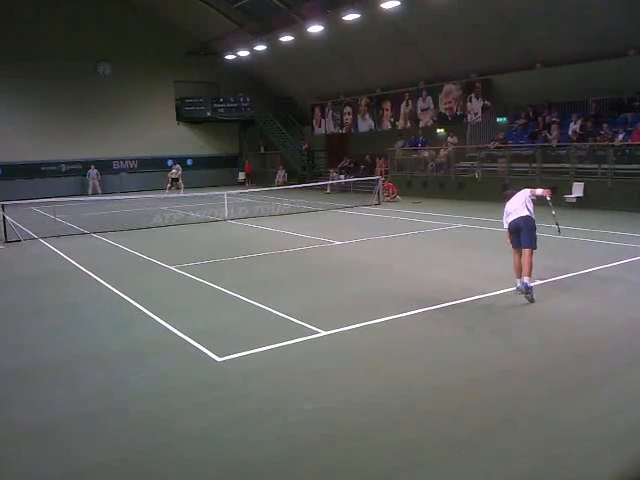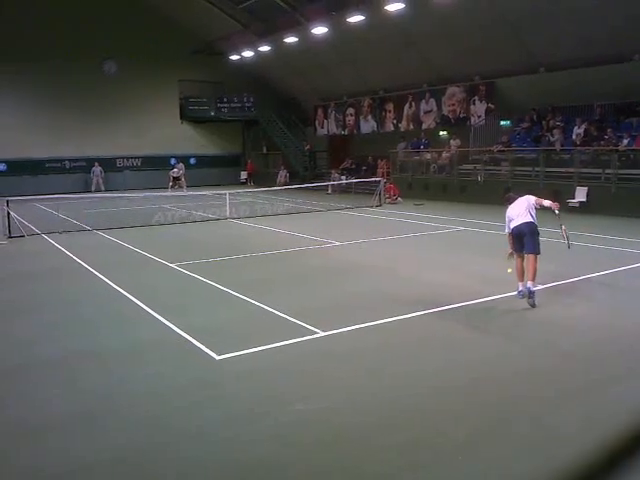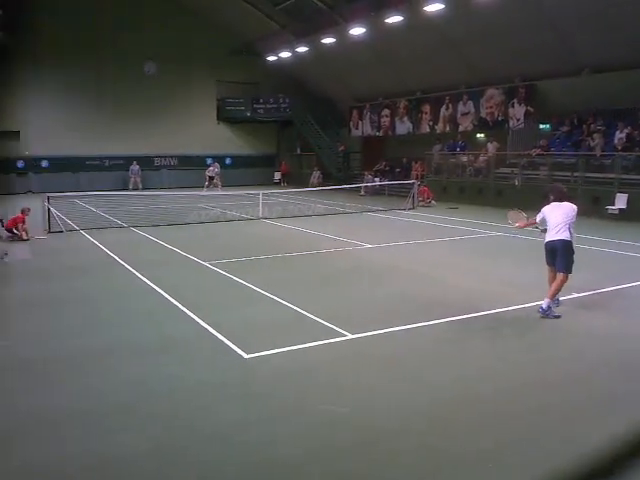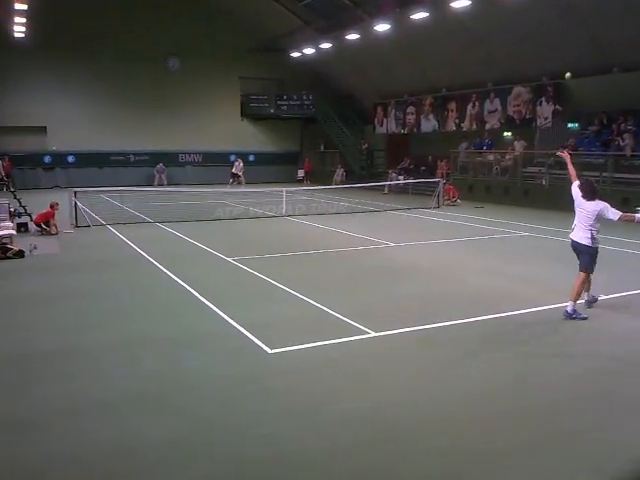
dt=1s
person 1, frame 1
left shoulder: (507, 206)
right shoulder: (524, 192)
right elbow: (533, 191)
left wrist: (510, 240)
right wrist: (543, 192)
left hip: (512, 223)
right hip: (526, 220)
left knee: (517, 253)
right knee: (527, 253)
left ankle: (519, 284)
right ankle: (526, 283)
person 1, frame 2
left shoulder: (509, 210)
right shoulder: (527, 198)
right elbow: (540, 201)
left wrist: (512, 249)
right wrist: (551, 205)
left hip: (515, 228)
right hip: (528, 225)
left knee: (519, 257)
right knee: (531, 258)
left ankle: (521, 289)
right ankle: (529, 287)
person 1, frame 3
left shoulder: (547, 209)
right shoulder: (573, 207)
left elbow: (535, 221)
left wrist: (522, 225)
left hip: (549, 242)
right hip: (564, 242)
left knee: (552, 270)
right knee: (562, 276)
left ankle: (553, 297)
right ankle: (545, 306)
person 1, frame 4
left shoulder: (578, 198)
right shoulder: (602, 207)
left elbow: (574, 177)
right elbow: (623, 217)
left wrist: (568, 160)
left hip: (575, 241)
right hip: (588, 245)
left knee: (588, 270)
right knee: (583, 276)
left ankle: (589, 298)
right ankle: (570, 309)
